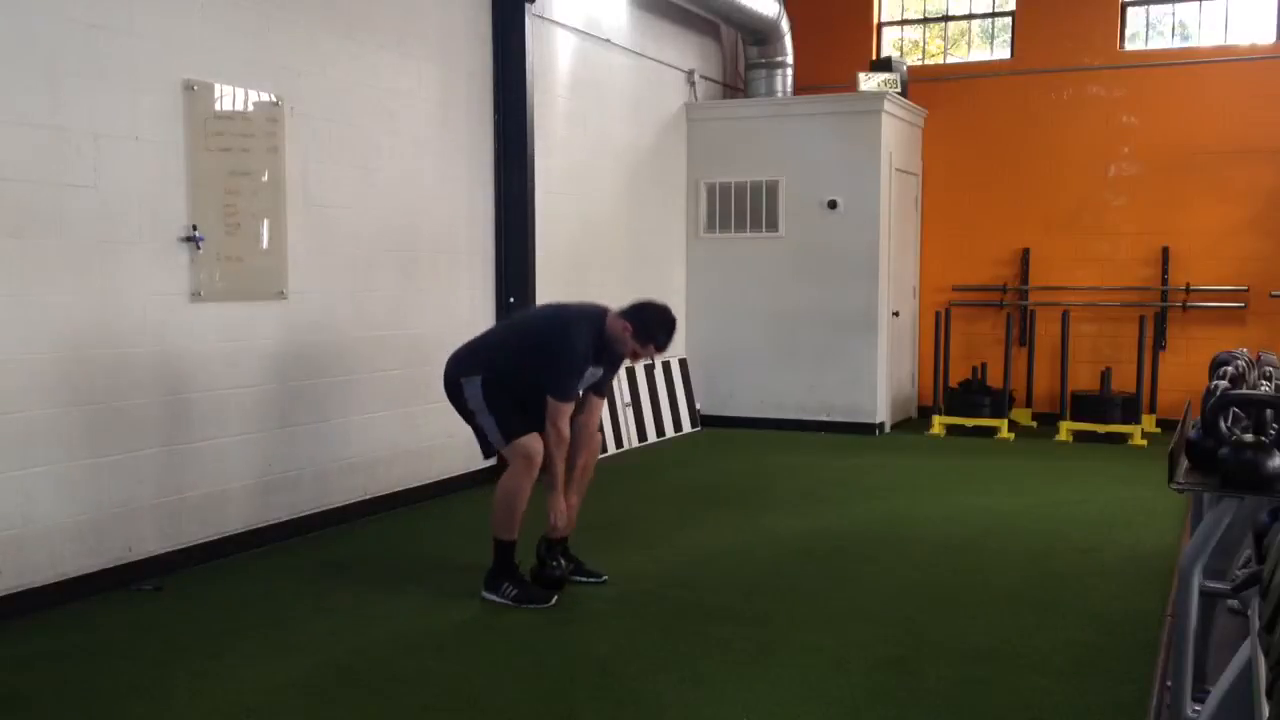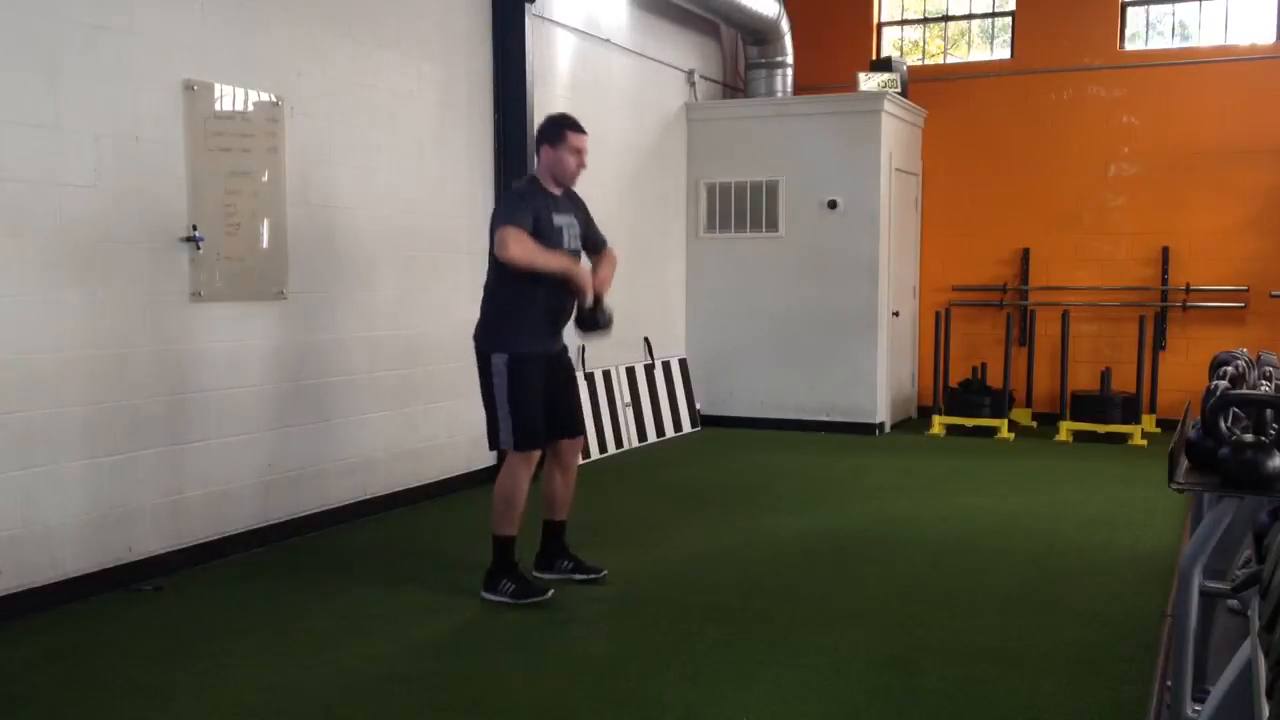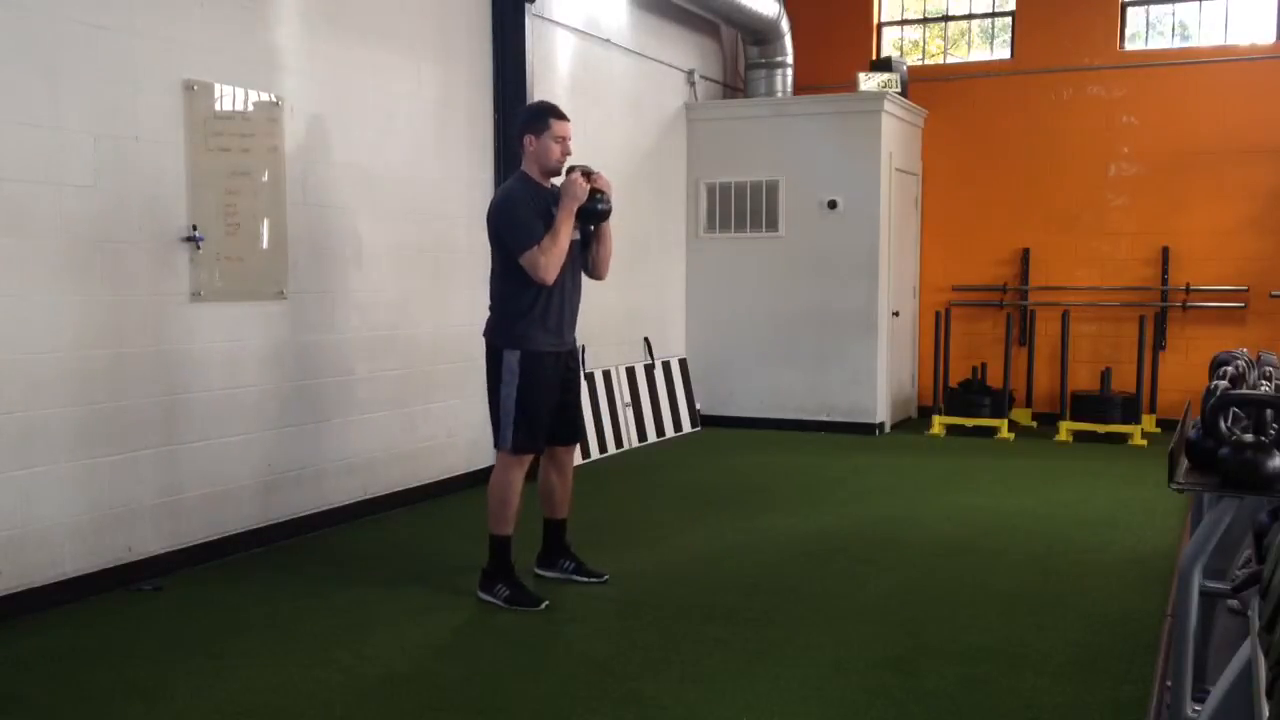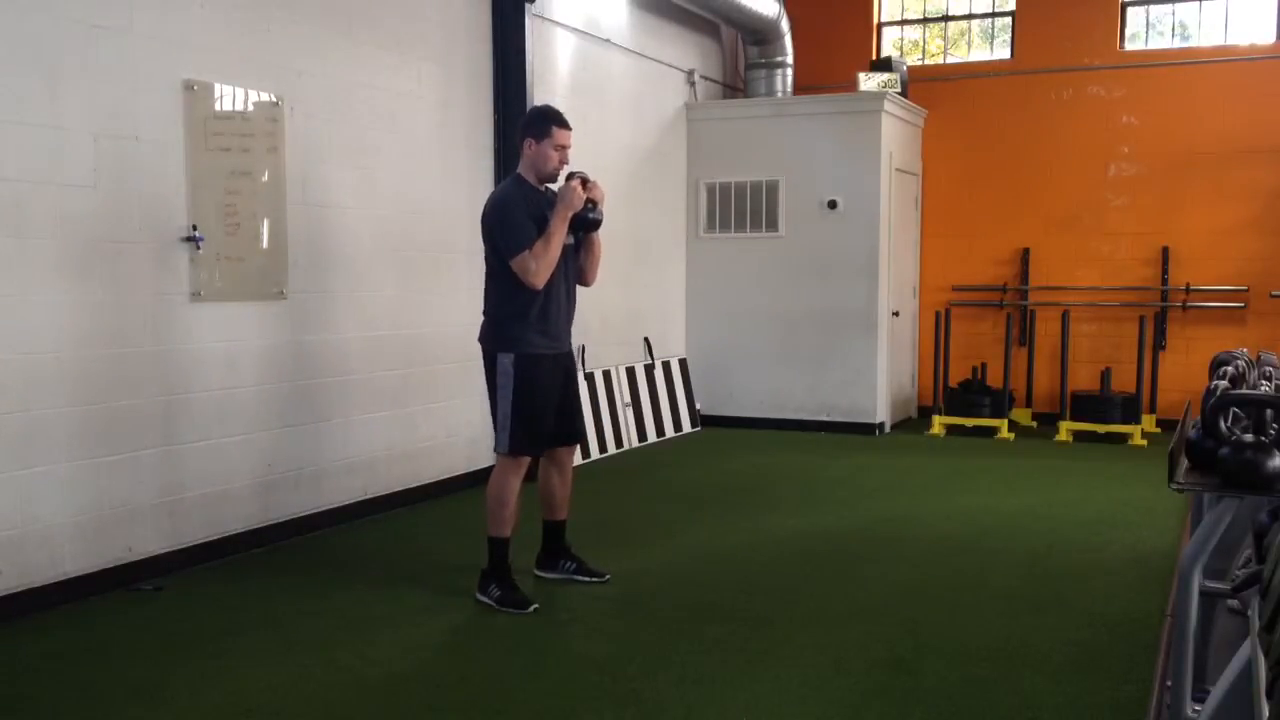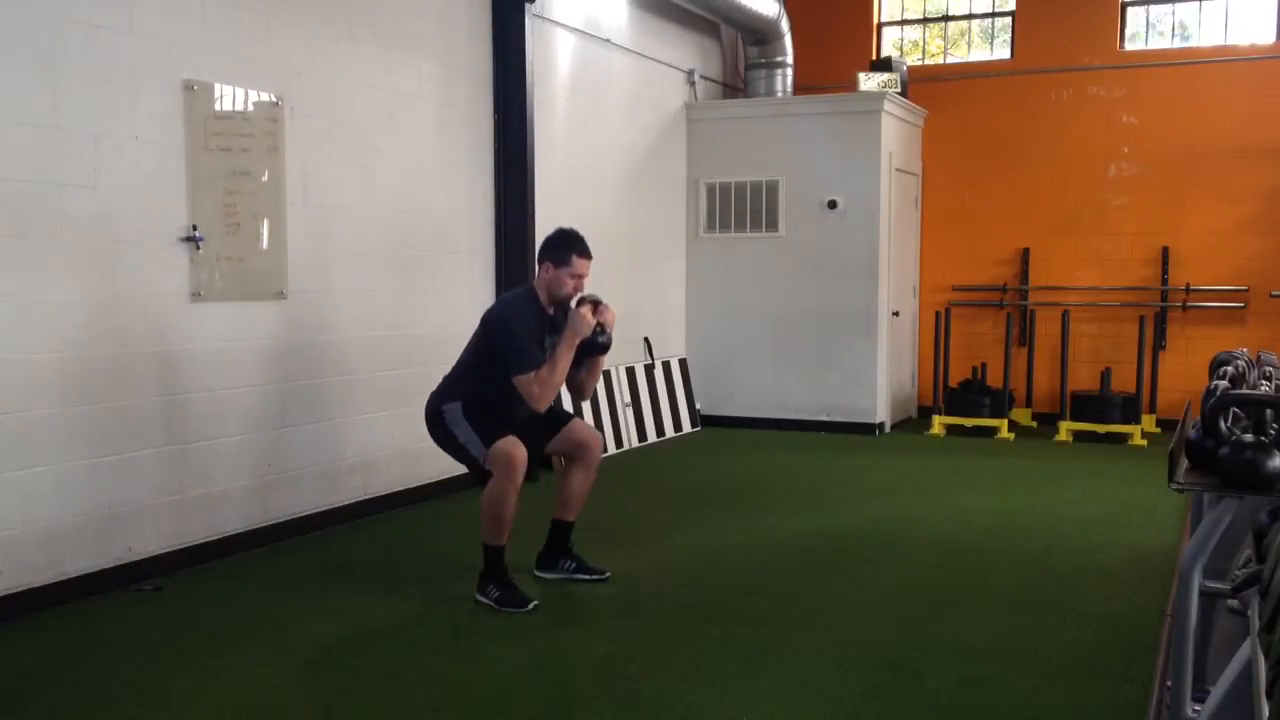
dt=1s
person 1, frame 1
left shoulder: (611, 343)
right shoulder: (574, 339)
left elbow: (588, 416)
right elbow: (558, 425)
left wrist: (572, 491)
right wrist: (556, 494)
right hip: (475, 377)
left knee: (590, 444)
right knee: (529, 452)
left ankle: (555, 551)
right ankle: (501, 574)
person 1, frame 2
left shoulder: (572, 203)
right shoulder: (520, 198)
left elbow: (602, 251)
right elbow: (508, 248)
left wrist: (601, 268)
right wrist: (574, 269)
left hip: (548, 346)
right hip: (508, 348)
left knee: (568, 448)
right knee: (524, 454)
left ankle: (553, 554)
right ankle: (501, 573)
person 1, frame 3
left shoulder: (563, 197)
right shoulder: (514, 199)
left elbow: (598, 269)
right elbow: (544, 269)
right wrist: (569, 206)
left hip: (561, 345)
right hip: (520, 347)
left knee: (562, 449)
right knee: (517, 454)
left ankle: (554, 552)
right ankle: (496, 573)
person 1, frame 4
left shoulder: (555, 199)
right shoulder: (507, 202)
left elbow: (585, 275)
right elbow: (534, 274)
right wrist: (563, 213)
left hip: (555, 347)
right hip: (516, 350)
left knee: (562, 450)
right knee: (516, 457)
left ankle: (554, 553)
right ankle: (494, 575)
person 1, frame 5
left shoulder: (562, 313)
right shoulder: (514, 315)
left elbow: (581, 391)
right elbow: (540, 399)
right wrist: (572, 337)
left hip: (509, 409)
right hip: (458, 409)
left knee: (588, 443)
right knee: (512, 458)
left ankle: (555, 553)
right ankle: (492, 577)
